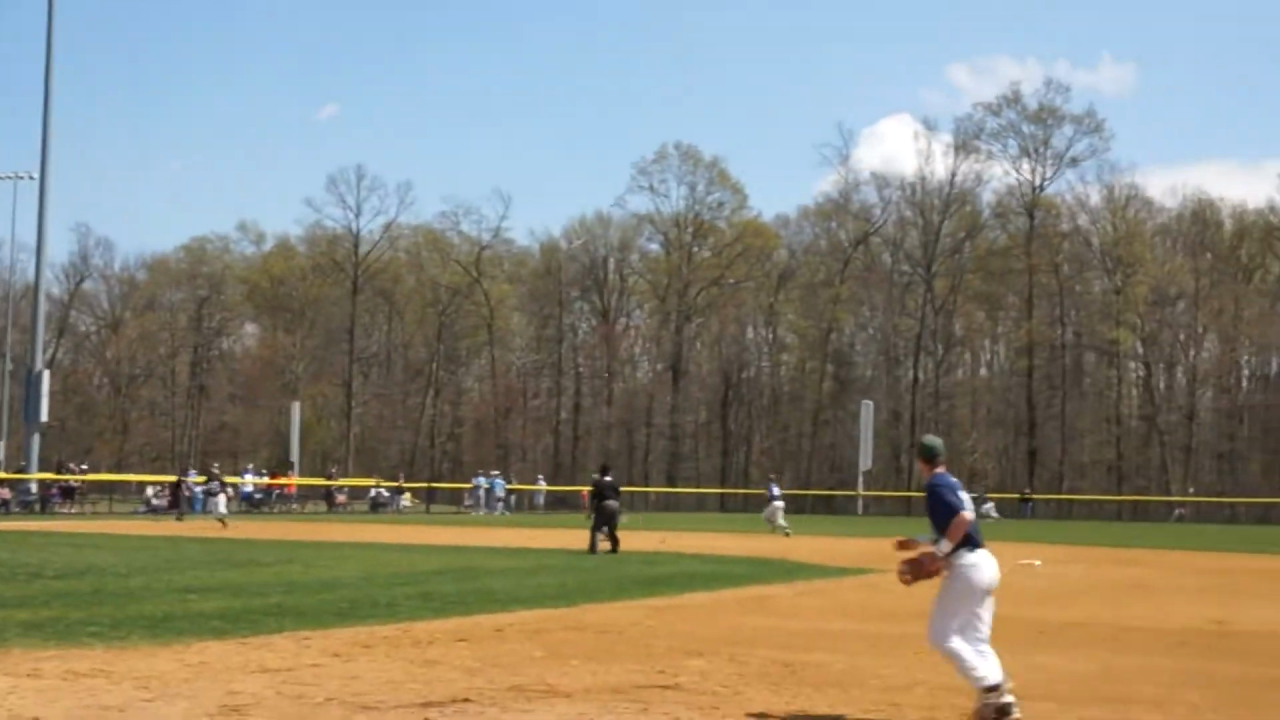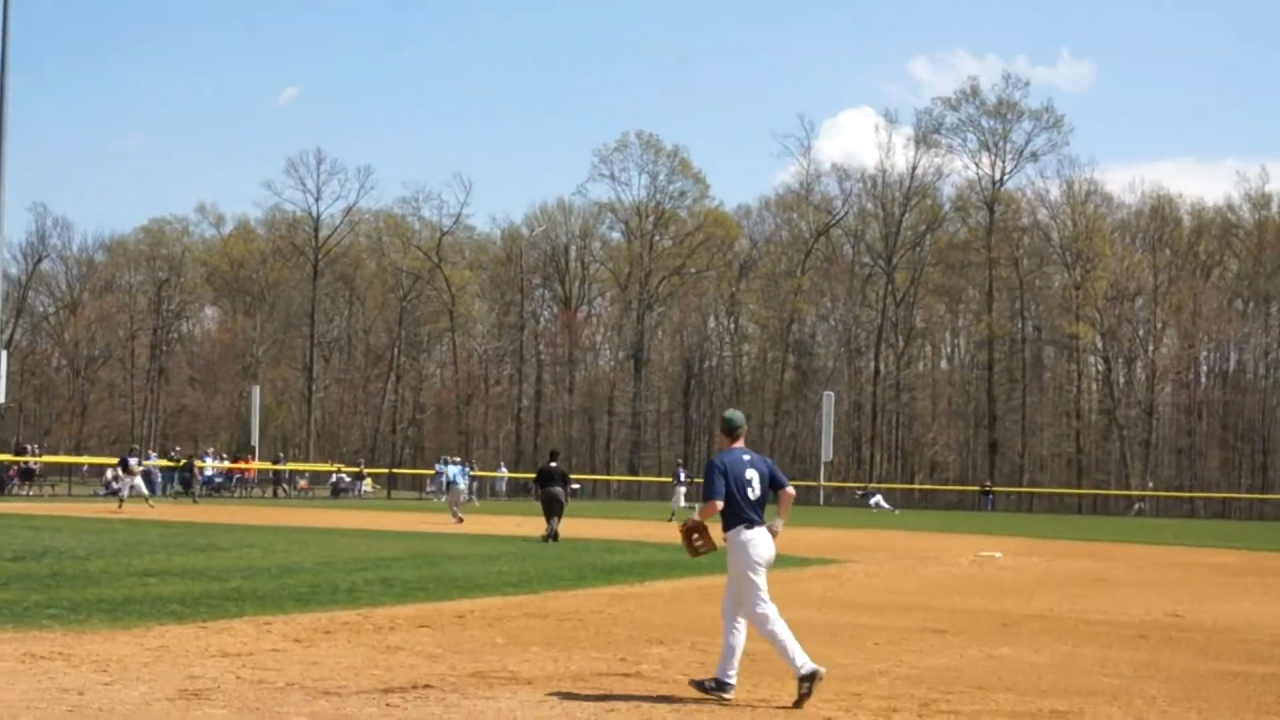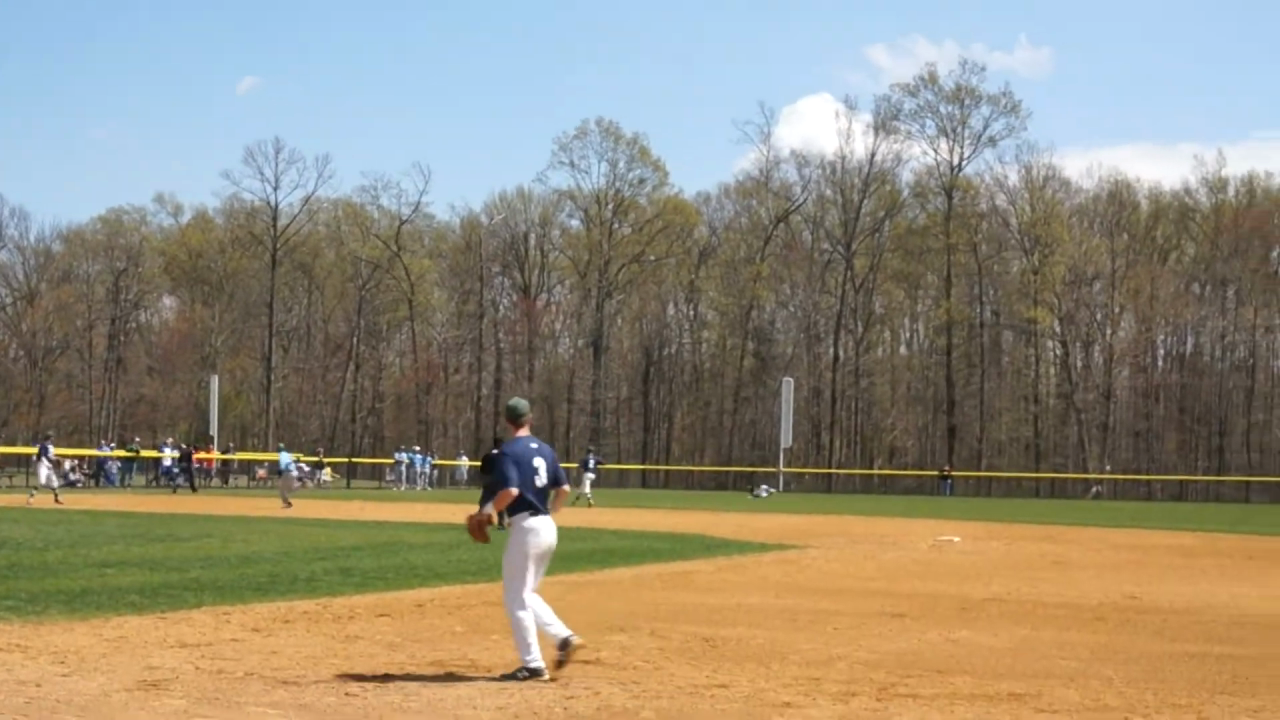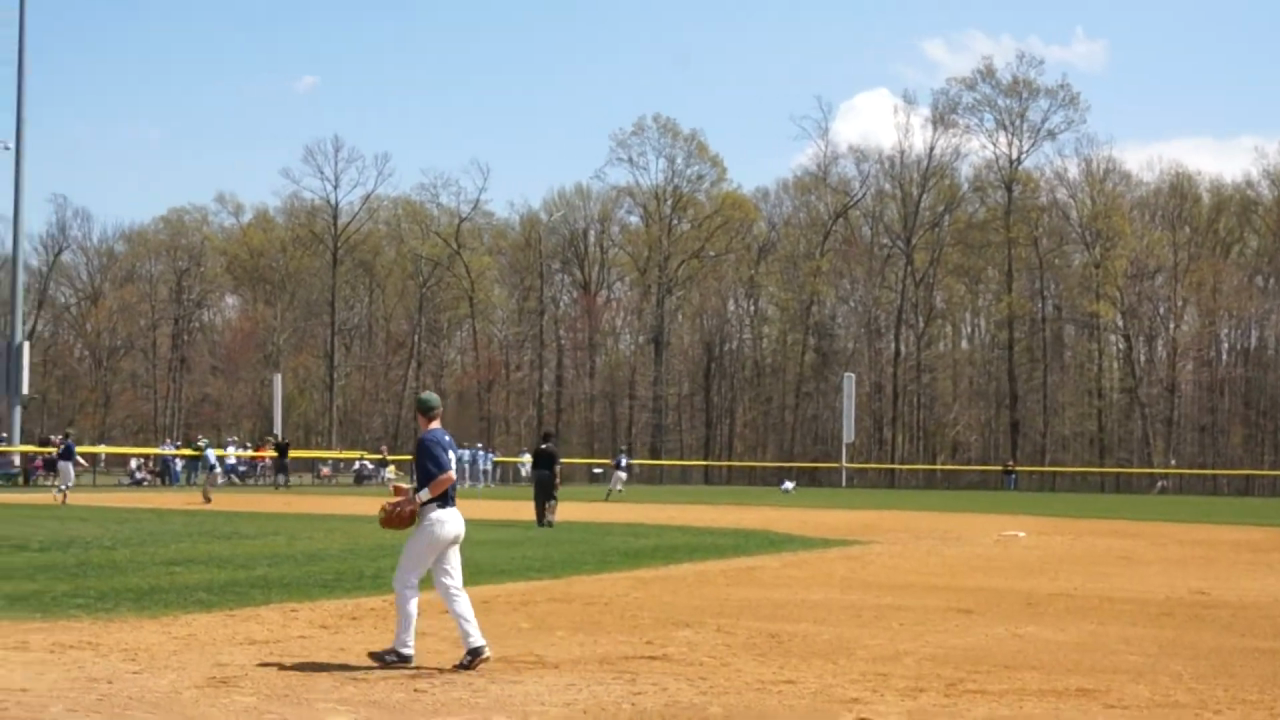
dt=0.5s
person 1, frame 1
left shoulder: (936, 486)
right shoulder: (953, 483)
left elbow: (964, 517)
left wrist: (939, 550)
right wrist: (922, 545)
left hip: (966, 566)
right hip: (983, 563)
left knee: (942, 636)
right knee: (976, 638)
left ankle: (993, 685)
person 1, frame 2
left shoulder: (718, 462)
right shoulder: (761, 462)
left elbow: (714, 505)
right elbow: (787, 492)
left wrist: (697, 518)
right wrist: (778, 523)
left hip: (744, 543)
right hip: (761, 540)
left knee: (763, 614)
right knee: (733, 612)
left ankle: (805, 668)
right ankle: (725, 680)
person 1, frame 3
left shoulder: (508, 450)
right shoulder: (545, 450)
left elbow: (509, 490)
right elbow: (563, 488)
left wrist: (488, 508)
left hip: (526, 529)
right hip: (546, 527)
left knee: (517, 600)
right knee: (521, 596)
left ankle: (532, 666)
right ankle: (564, 638)
person 1, frame 4
left shoulder: (427, 440)
right shoulder: (448, 440)
left elbow: (449, 476)
left wrist: (419, 496)
right wrist: (413, 492)
left hip: (434, 521)
right hip: (453, 519)
left knee: (405, 583)
right knee: (450, 587)
left ankle: (403, 650)
right ankle: (475, 645)
